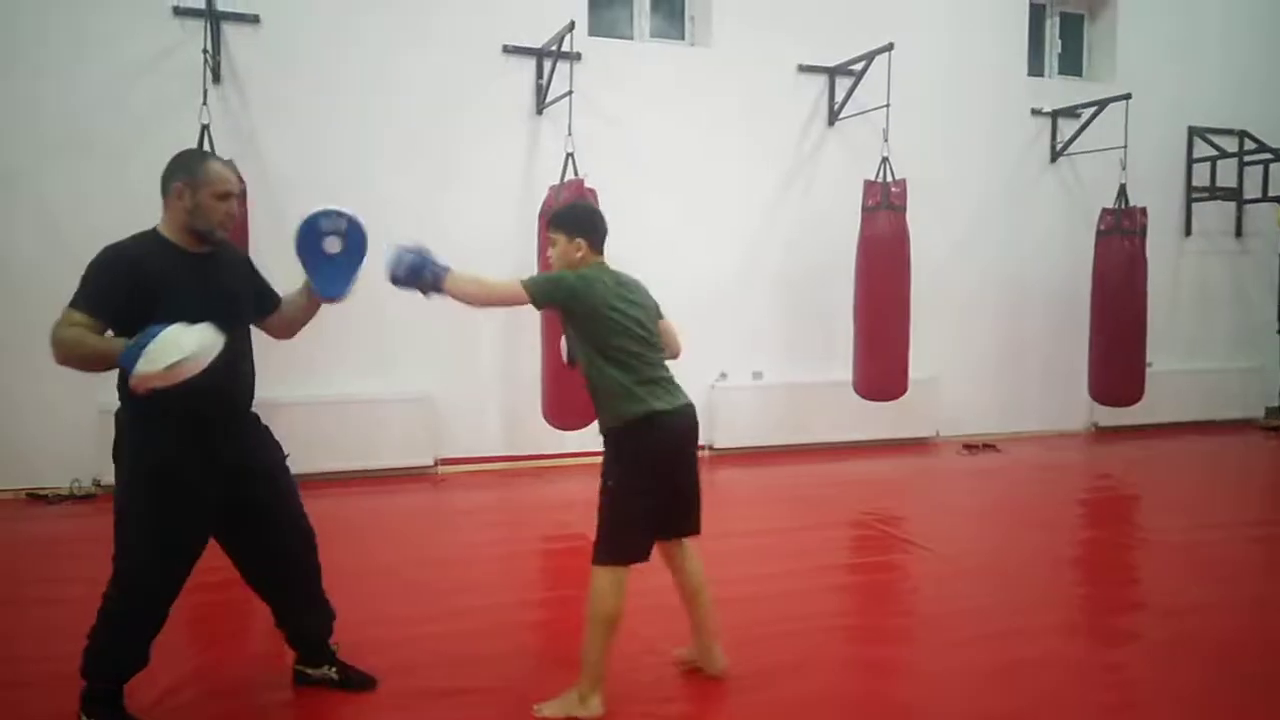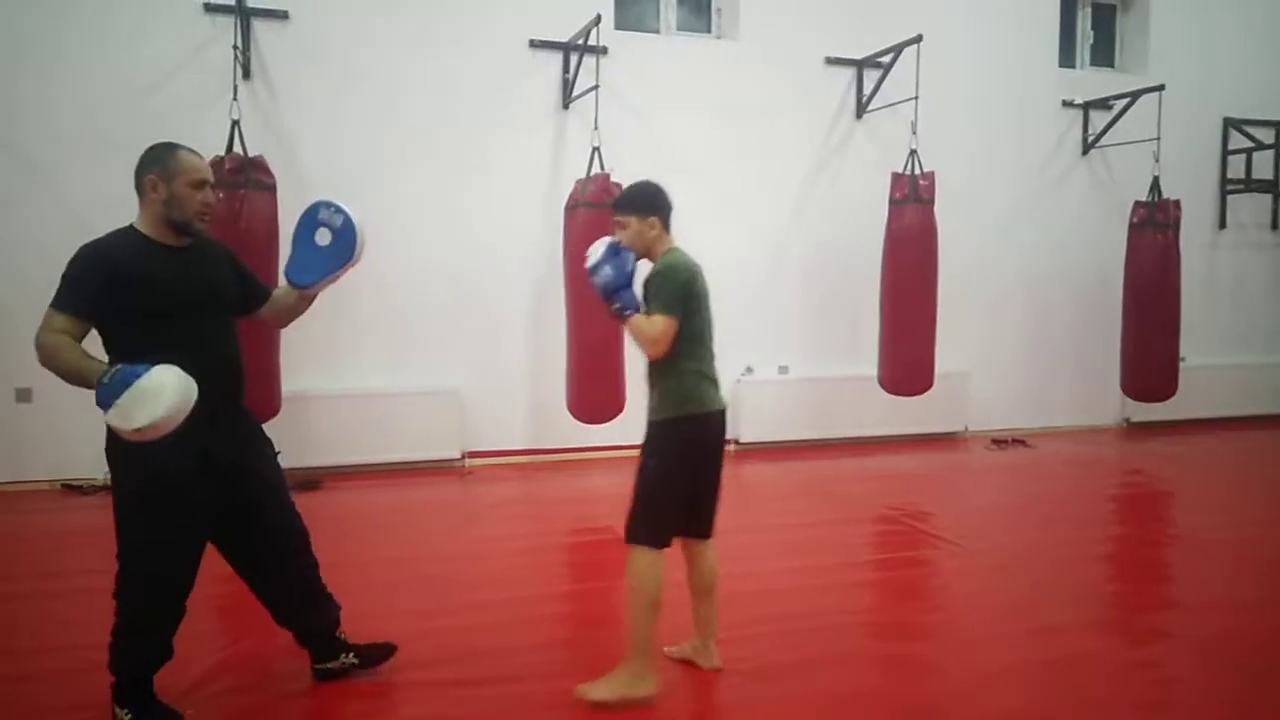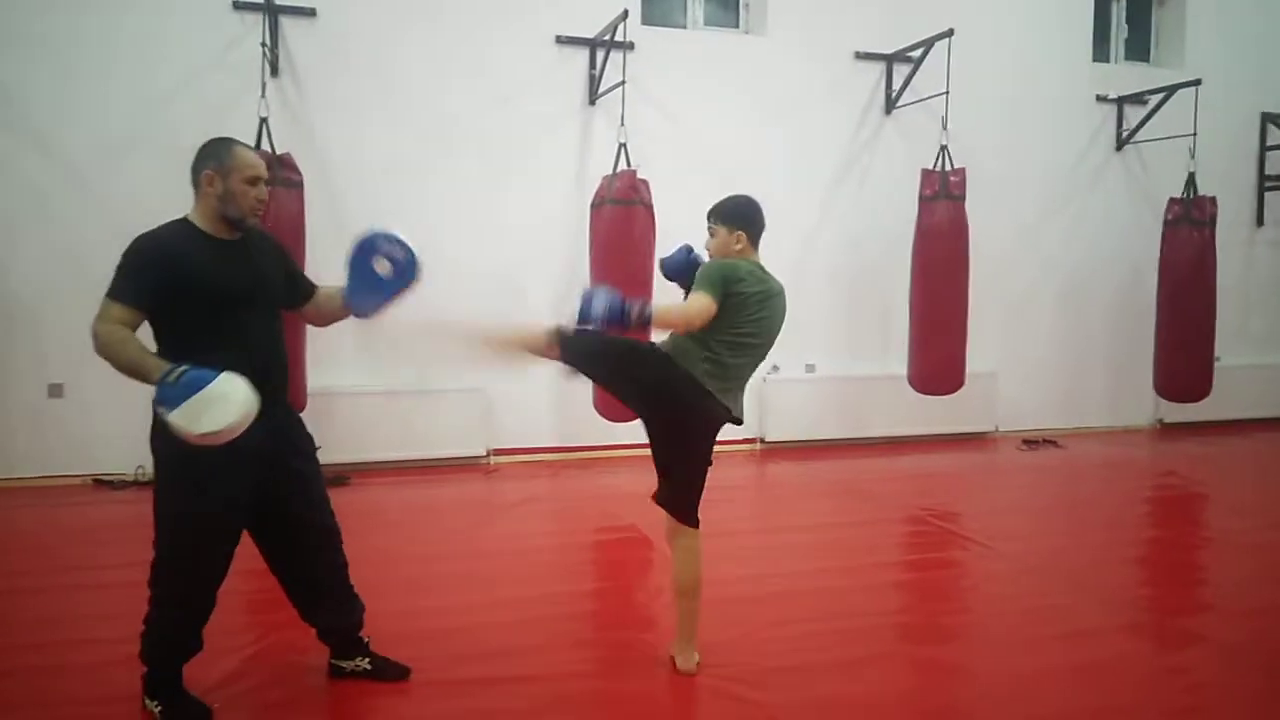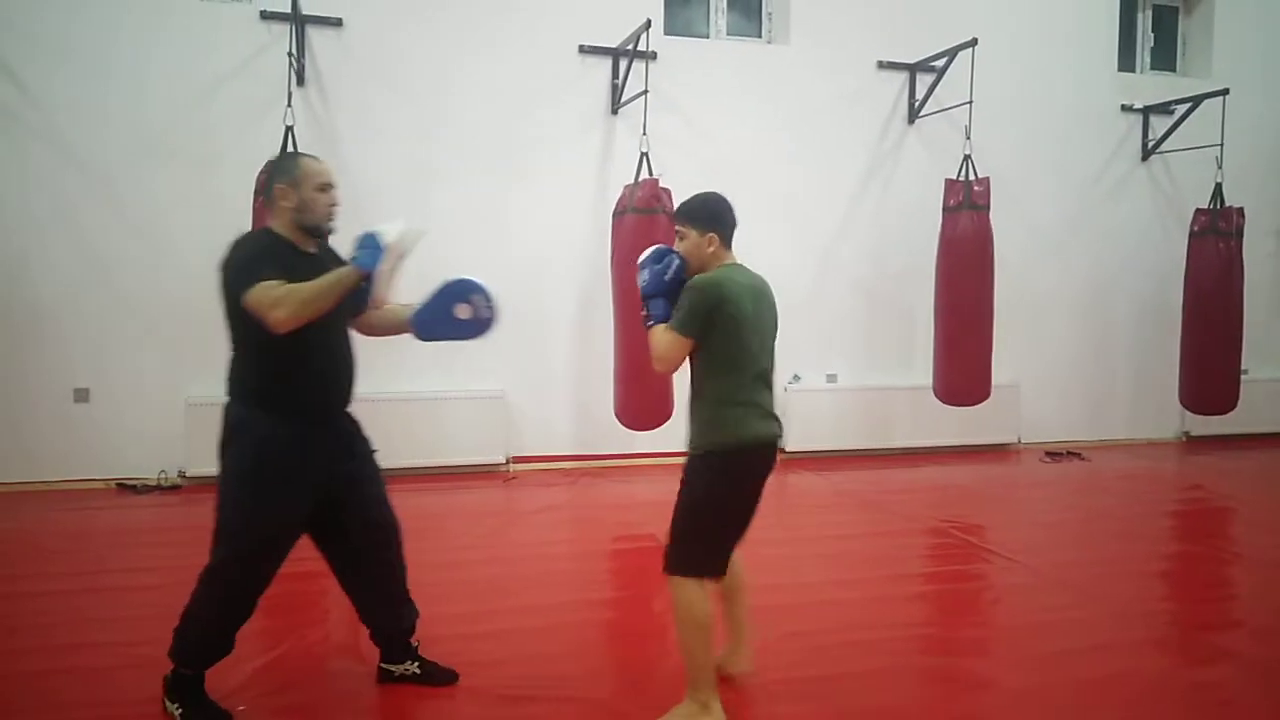
dt=0.5s
person 1, frame 1
left shoulder: (231, 262)
right shoulder: (127, 261)
left elbow: (282, 322)
right elbow: (66, 341)
left wrist: (320, 286)
right wrist: (127, 352)
left hip: (238, 439)
right hip: (162, 449)
left knee: (290, 544)
right knee: (146, 576)
left ankle: (315, 657)
person 1, frame 2
left shoulder: (213, 255)
right shoulder: (106, 259)
left elbow: (273, 311)
right elbow: (52, 340)
right wrist: (103, 377)
left hip: (231, 433)
right hip: (155, 445)
left knee: (282, 540)
right knee: (156, 569)
left ankle: (328, 648)
person 1, frame 3
left shoulder: (263, 249)
right shoulder: (160, 251)
left elbow: (316, 307)
right elbow: (108, 331)
right wrist: (164, 374)
left hip: (274, 427)
right hip: (200, 436)
left knee: (314, 539)
right knee: (191, 562)
left ankle: (347, 648)
person 1, frame 4
left shoulder: (324, 255)
right shoulder: (253, 253)
left elbow: (369, 317)
right elbow: (281, 314)
right wrist: (360, 269)
left hip: (332, 431)
right hip: (268, 438)
left knee: (375, 540)
right knee: (241, 562)
left ankle: (397, 654)
person 2, frame 1
left shoulder: (571, 284)
right shoulder: (633, 288)
left elbow: (489, 294)
right elbow: (671, 347)
left wrist: (432, 275)
left hip: (636, 433)
right hip: (679, 419)
left knee: (610, 564)
right knee: (676, 542)
right ankle: (707, 650)
person 2, frame 2
left shoulder: (668, 273)
right shoulder: (683, 268)
left elbow: (654, 343)
left wrist: (619, 297)
right wrist: (627, 297)
left hip: (680, 421)
right hip: (703, 416)
left knee: (644, 542)
right knee: (693, 539)
left ankle: (636, 673)
right ankle: (705, 645)
person 2, frame 3
left shoulder: (720, 271)
right shoulder: (776, 295)
left elbow: (692, 318)
left wrist: (633, 312)
left hip: (666, 377)
right hip: (708, 409)
left knee: (553, 339)
right knee: (683, 526)
right ankle: (685, 648)
person 2, frame 4
left shoulder: (705, 286)
right shoulder: (757, 287)
left elbow: (664, 360)
left wrist: (656, 302)
left hip: (721, 445)
right hip: (759, 438)
left knee: (687, 573)
right knee: (718, 548)
right ankle: (735, 650)
